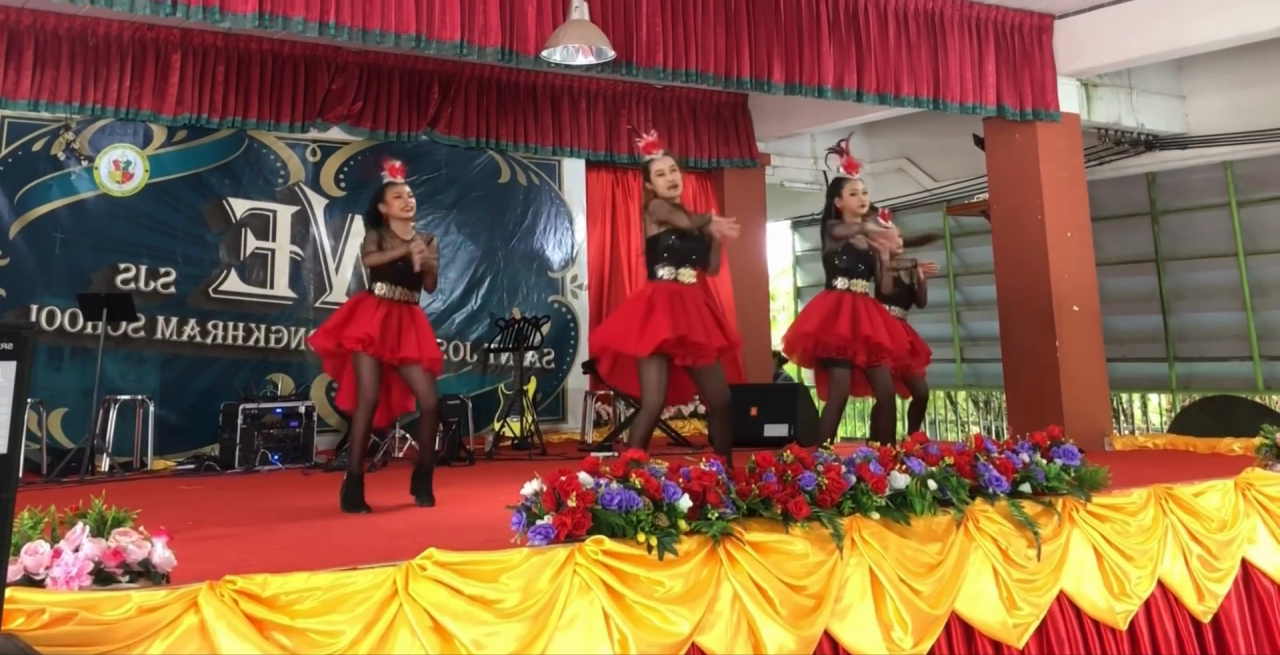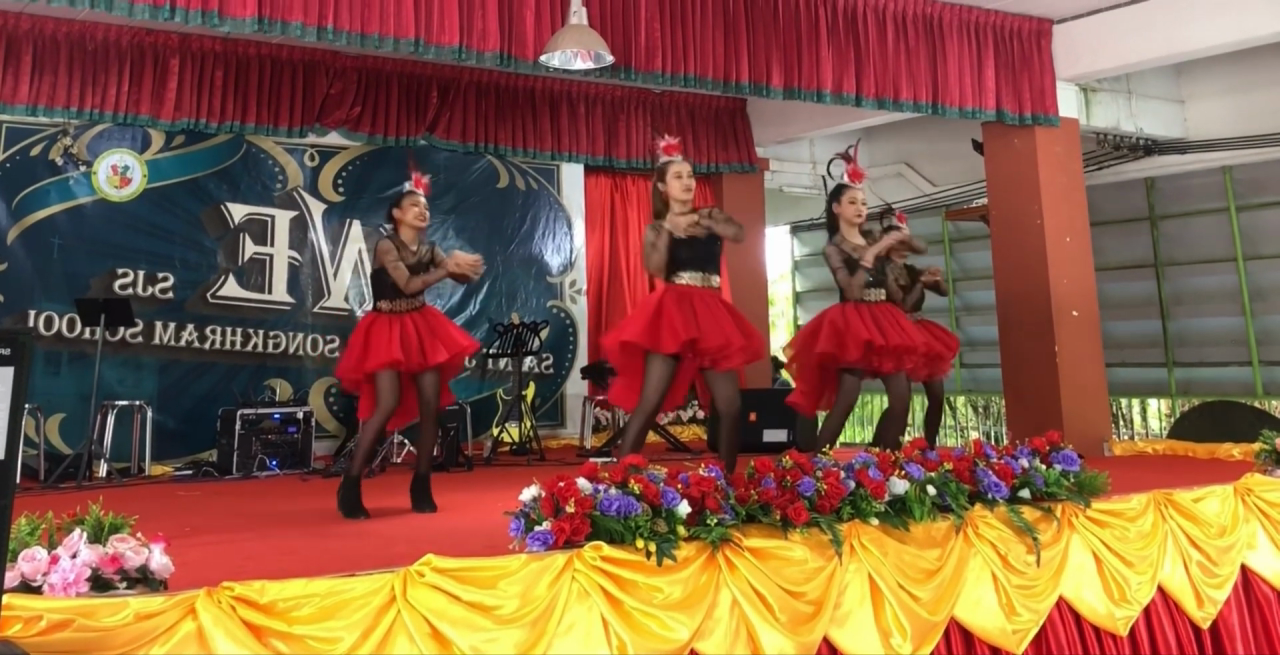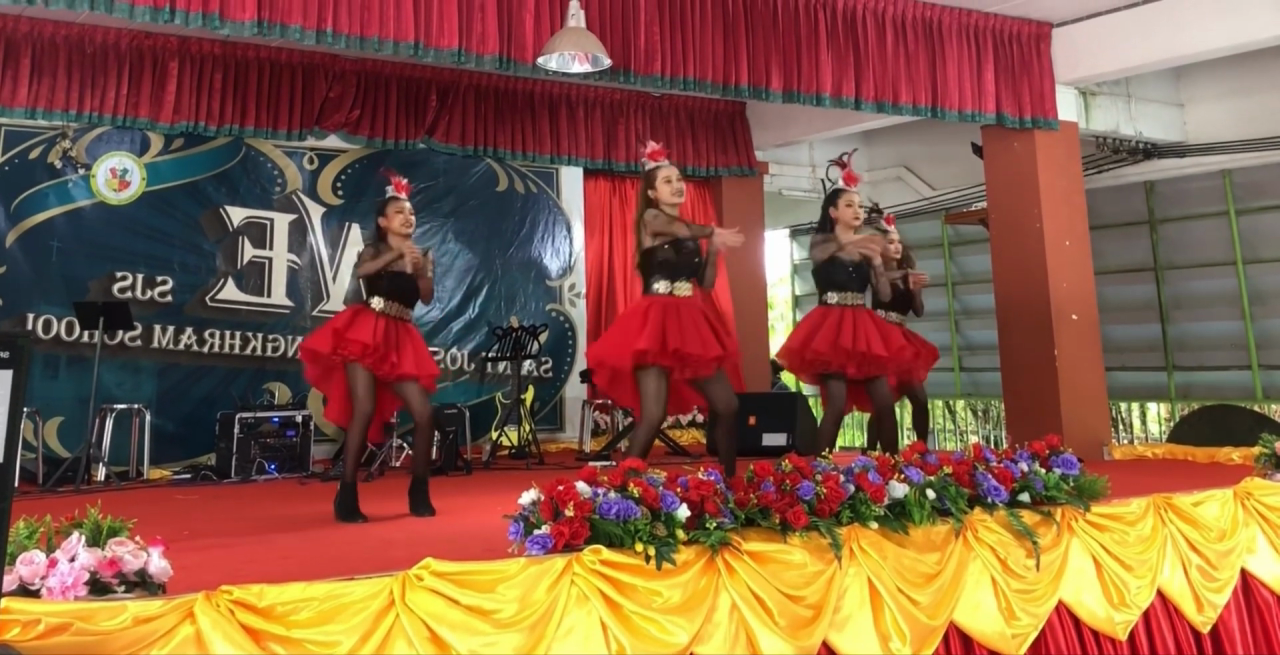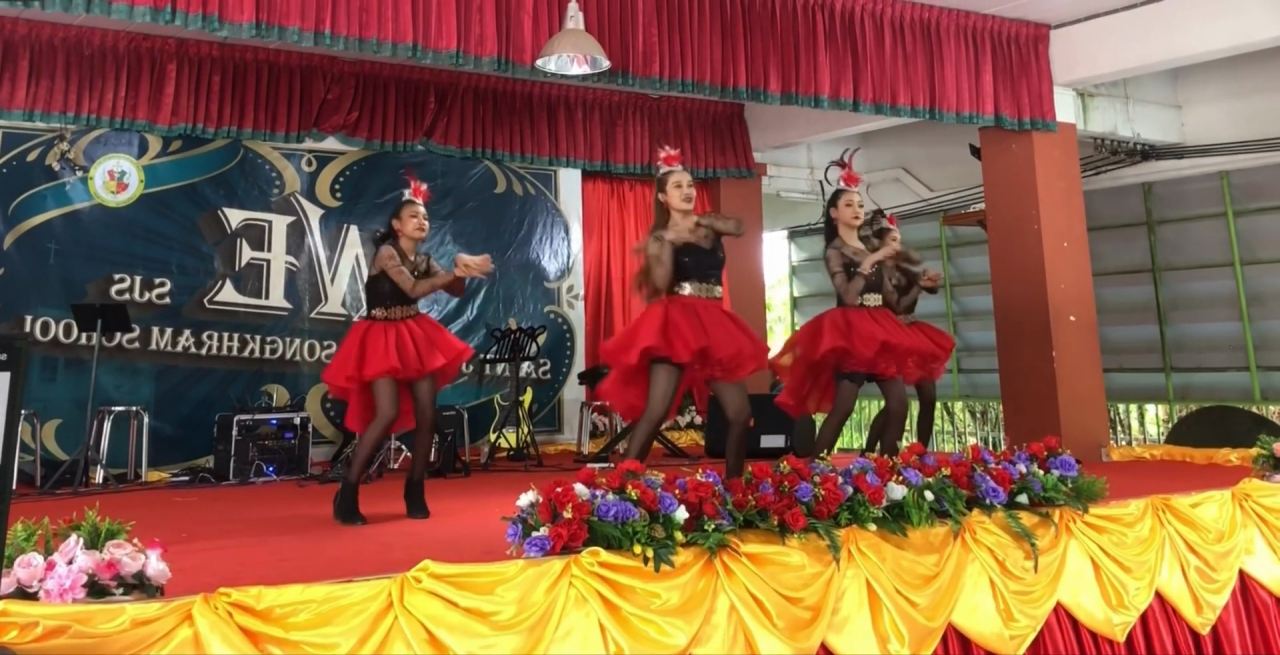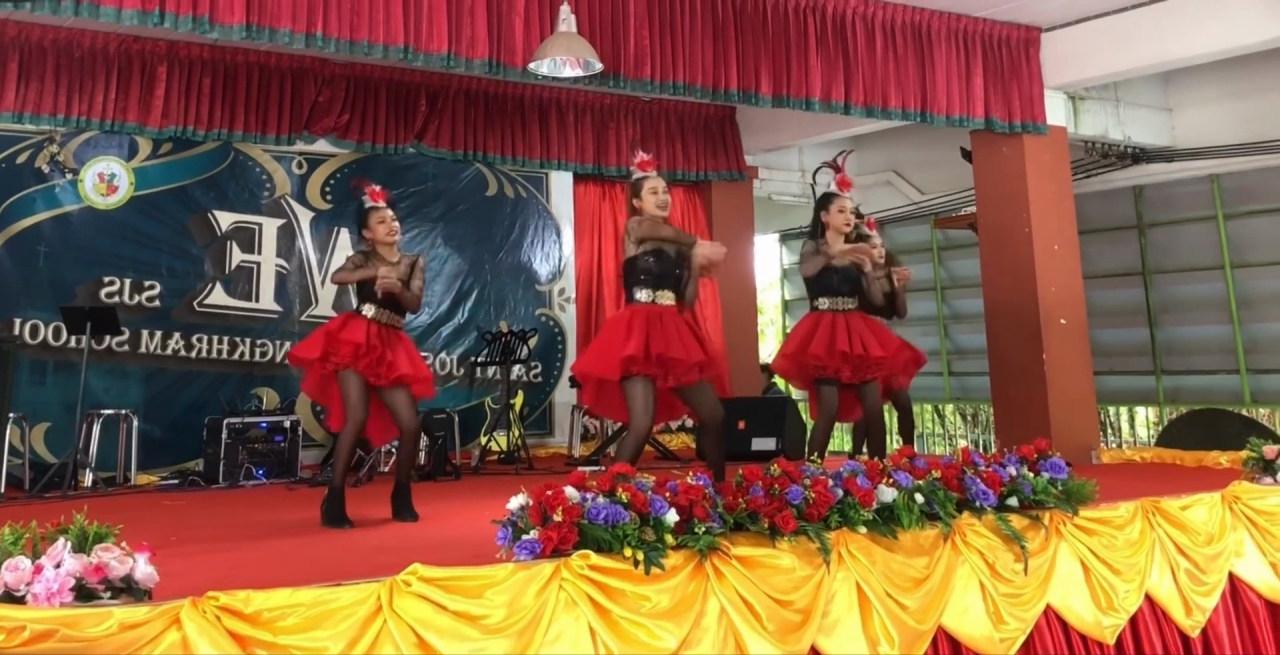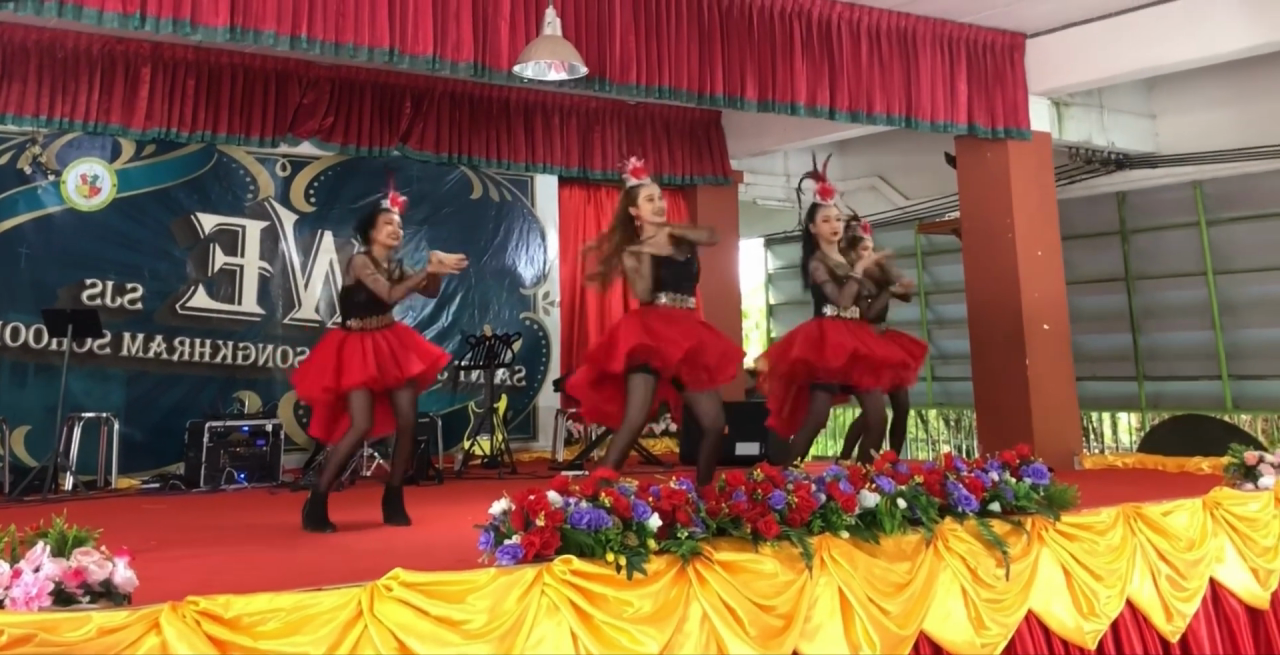
dt=0.4s
person 1, frame 1
left shoulder: (426, 240)
right shoulder: (376, 235)
left elbow: (430, 286)
right elbow: (370, 261)
left wrist: (425, 262)
right wrist: (405, 248)
left hip: (406, 325)
right hip: (371, 319)
left knee: (429, 404)
right knee: (369, 400)
left ankle: (422, 475)
right ankle: (354, 484)
person 1, frame 2
left shoulder: (430, 247)
right shoulder: (385, 245)
left elbow: (463, 277)
right elbow: (407, 284)
left wrist: (464, 264)
right wrist: (449, 266)
left hip: (422, 328)
right hip: (389, 329)
left knee: (430, 408)
right knee: (386, 407)
left ankle: (421, 485)
right ankle: (349, 485)
person 1, frame 3
left shoulder: (418, 254)
right shoulder: (374, 249)
left elbow: (427, 297)
right elbow: (363, 270)
left wrist: (419, 269)
right wrist: (398, 255)
left hip: (399, 339)
right hip: (364, 333)
left knee: (424, 415)
right knee: (364, 412)
left ankle: (420, 491)
right ankle: (347, 493)
person 1, frame 4
left shoulder: (423, 258)
right shoulder: (387, 251)
left elbow: (456, 292)
right elbow: (412, 288)
left wrist: (464, 270)
right wrist: (452, 273)
left hip: (417, 337)
right hip: (384, 338)
left knee: (425, 417)
right knee: (387, 416)
left ankle: (415, 491)
right ankle: (347, 492)
person 1, frame 5
left shoulder: (413, 262)
right shoulder: (363, 259)
left elbow: (416, 305)
right elbow: (337, 277)
left wrist: (393, 285)
right wrist: (374, 275)
left hip: (392, 348)
right hip: (355, 339)
left knee: (410, 425)
right knee: (356, 419)
left ankle: (401, 496)
right ankle: (334, 498)
person 1, frame 6
left shoulder: (396, 266)
right shoulder: (359, 261)
left elbow: (431, 292)
right elbow: (390, 295)
left wrist: (437, 269)
right wrist: (426, 273)
left hip: (392, 345)
right hip: (358, 347)
left knee: (406, 424)
right knee: (359, 427)
left ankle: (393, 499)
right ankle: (317, 501)
person 2, frame 1
left shoulder: (695, 215)
right shoulder: (656, 208)
left elbow: (712, 270)
right elbow: (681, 222)
left wrist: (716, 237)
right wrist: (711, 226)
left hip: (694, 309)
right hip: (659, 310)
left knee: (720, 400)
right knee: (653, 407)
person 2, frame 2
left shoulder: (709, 214)
right shoulder: (656, 229)
left elbow: (738, 233)
right elbow: (655, 271)
left wrist: (697, 223)
right wrist: (668, 231)
left hip: (712, 314)
right hip: (672, 313)
left knee: (729, 409)
right knee: (648, 405)
person 2, frame 3
left shoulder: (691, 231)
right shoulder: (651, 218)
left elbow: (705, 285)
right elbow: (677, 229)
left wrist: (715, 248)
right wrist: (711, 233)
left hip: (692, 321)
right hip: (655, 323)
left knee: (727, 407)
right knee: (653, 418)
left ankle: (729, 481)
person 2, frame 4
left shoulder: (708, 221)
right shoulder: (659, 238)
left elbow: (739, 227)
right elbow: (661, 286)
left wrist: (698, 222)
right wrist: (667, 242)
left hip: (714, 324)
right hip: (676, 323)
left knee: (739, 415)
right knee: (655, 413)
person 2, frame 5
left shoulder: (676, 244)
right shoulder: (634, 228)
left elbow: (687, 301)
right elbow: (657, 226)
left wrist: (699, 263)
right wrist: (694, 244)
left hip: (674, 332)
right hip: (638, 333)
left knee: (714, 417)
right knee: (642, 425)
person 2, frame 6
left shoulder: (680, 234)
right shoulder: (631, 253)
left elbow: (711, 237)
right elbow: (642, 293)
left wrist: (673, 233)
right wrist: (646, 254)
left hip: (689, 335)
right hip: (650, 334)
left knee: (714, 424)
right knee: (632, 423)
person 3, frame 1
left shoulder: (869, 240)
right shoulder: (834, 228)
right elbow: (858, 230)
left wrist: (883, 256)
right wrist: (877, 230)
left hip: (867, 316)
right hip: (838, 316)
left knee: (887, 393)
right knee: (839, 394)
person 3, frame 2
left shoulder: (872, 237)
right shoulder: (833, 247)
left elbow: (915, 250)
right elbow: (851, 288)
left wrist: (899, 237)
right wrist: (871, 255)
left hip: (883, 323)
right hip: (853, 323)
left knee: (902, 401)
right knee: (845, 401)
person 3, frame 3
left shoulder: (866, 251)
right shoulder: (822, 241)
left elbow: (884, 295)
right elbow: (820, 253)
left wrist: (876, 261)
right wrist: (854, 239)
left hip: (863, 328)
right hip: (832, 330)
left knee: (885, 403)
right knee: (837, 407)
person 3, frame 4
left shoulder: (868, 246)
right shoulder: (835, 250)
left elbow: (889, 298)
right elbow: (849, 295)
left wrist: (889, 253)
right wrist: (870, 261)
left hip: (878, 328)
right hip: (850, 328)
left knee: (898, 405)
right knee: (842, 407)
person 3, frame 5
left shoulder: (855, 256)
right shoulder: (812, 247)
left elbow: (877, 300)
right elbow: (807, 271)
left wrist: (866, 266)
right wrist: (844, 249)
left hip: (856, 333)
right hip: (823, 333)
left knee: (874, 408)
right knee: (828, 411)
person 3, frame 6
left shoulder: (848, 257)
right shoulder: (815, 263)
left elbow: (867, 306)
right elbow: (841, 301)
left wrist: (871, 262)
right wrist: (859, 268)
left hip: (855, 339)
right hip: (828, 339)
left knee: (877, 415)
right knee: (815, 418)
person 4, frame 1
left shoulder: (909, 267)
left elbow: (921, 303)
right elbow: (885, 289)
left wrist: (922, 279)
left hip: (902, 333)
left knee: (921, 392)
person 4, frame 2
left shoulder: (912, 270)
left elbow: (944, 292)
right elbow: (904, 306)
left wrist: (936, 279)
right wrist: (922, 282)
left hip: (922, 333)
left knee: (937, 397)
left ankle: (930, 450)
person 4, frame 3
left shoulder: (906, 271)
left elbow: (918, 310)
left wrist: (915, 289)
right wrist: (904, 274)
left hip: (902, 340)
left knee: (920, 400)
person 4, frame 4
left shoulder: (906, 271)
left elbow: (933, 288)
right elbow: (895, 307)
left wrist: (930, 279)
right wrist: (918, 286)
left hip: (914, 335)
left knee: (928, 399)
person 4, frame 5
left shoulder: (891, 275)
left elbow: (901, 313)
left wrist: (899, 288)
right wrist: (888, 278)
left hip: (888, 345)
left knee: (903, 405)
right ankle: (856, 457)
person 4, frame 6
left shoulder: (879, 274)
left elbow: (907, 296)
right elbow: (866, 313)
left wrist: (897, 280)
right wrist: (889, 292)
left hip: (886, 343)
left knee: (902, 406)
right ankle: (854, 460)
